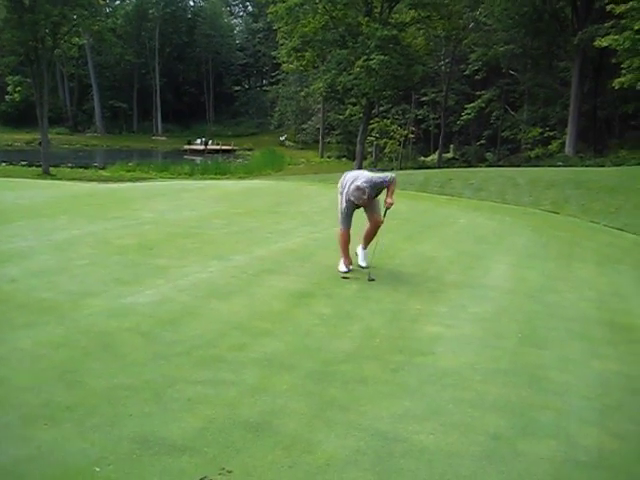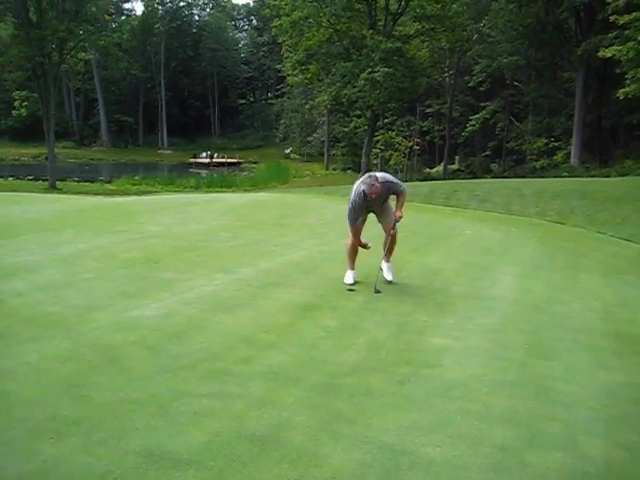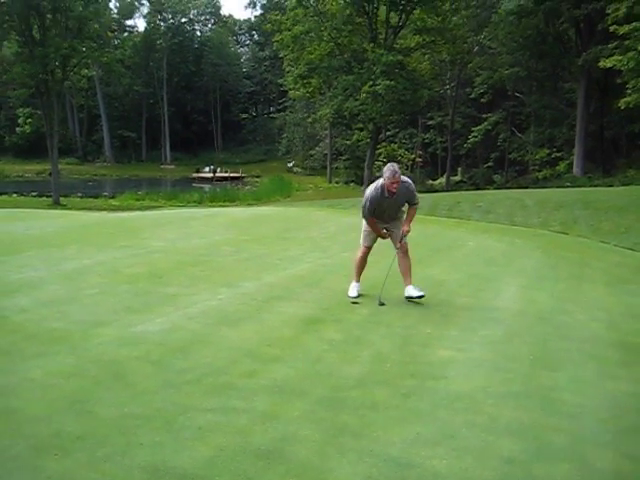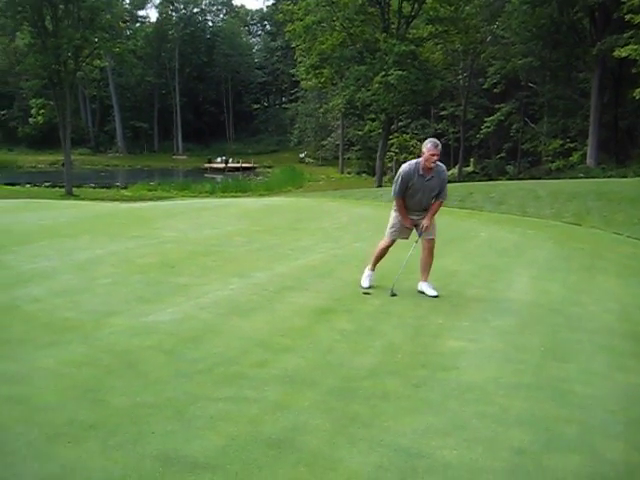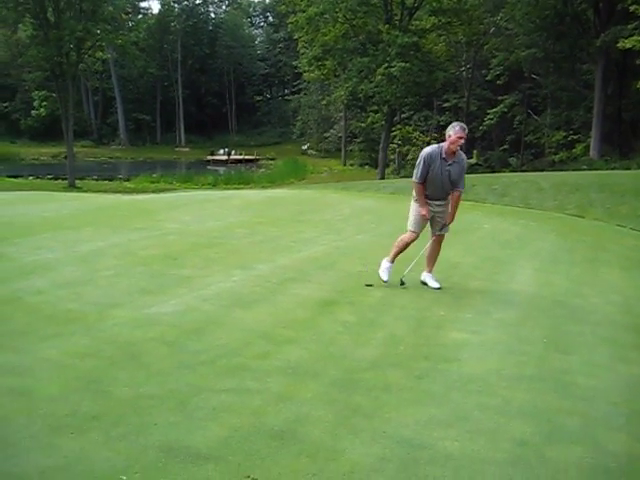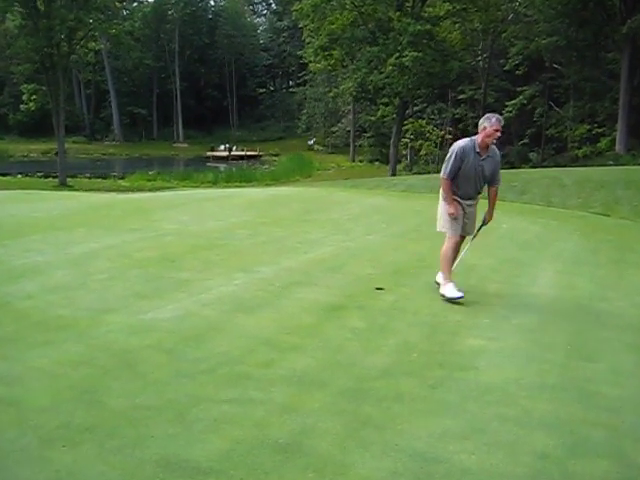
dt=0.2s
person 1, frame 1
left shoulder: (374, 182)
right shoulder: (347, 202)
left elbow: (392, 177)
right elbow: (344, 230)
left wrist: (389, 197)
right wrist: (346, 258)
left hip: (368, 188)
left knee: (377, 221)
right knee: (343, 224)
left ankle: (362, 249)
right ankle: (343, 258)
person 1, frame 2
left shoulder: (387, 181)
right shoulder: (356, 198)
left elbow: (402, 191)
right elbow: (352, 222)
left wrist: (399, 210)
right wrist: (359, 241)
left hip: (382, 202)
right hip: (361, 203)
left knee: (392, 231)
right knee: (354, 235)
left ankle: (386, 263)
right ankle: (350, 271)
person 1, frame 3
left shoulder: (407, 185)
right shoulder: (372, 192)
left elbow: (414, 204)
right elbow: (367, 215)
left wrist: (407, 224)
right wrist: (379, 233)
left hip: (395, 218)
right hip: (374, 220)
left knee: (403, 249)
right knee: (364, 250)
left ankle: (409, 288)
right ankle: (355, 283)
person 1, frame 4
left shoulder: (442, 172)
right shoulder: (406, 170)
left elbow: (441, 197)
right elbow: (397, 196)
left wrist: (429, 218)
right wrist: (405, 218)
left hip: (425, 212)
right hip: (403, 211)
left knee: (429, 244)
right knee: (388, 242)
left ankle: (424, 283)
right ankle: (370, 270)
person 1, frame 5
left shoulder: (462, 160)
right shoulder: (428, 153)
left elbow: (458, 189)
right elbow: (417, 181)
left wrist: (452, 213)
right wrist: (423, 206)
left hip: (443, 203)
right hip: (422, 200)
left knee: (439, 237)
right knee: (412, 235)
left ankle: (427, 274)
right ankle: (388, 261)
person 1, frame 6
left shoulder: (494, 154)
right shoulder: (461, 147)
left elbow: (493, 184)
right elbow: (445, 177)
left wrist: (490, 210)
right wrist: (450, 204)
left hip: (471, 200)
right hip: (452, 198)
left knee: (461, 238)
right knee: (453, 239)
left ankle: (441, 275)
right ankle: (446, 283)
